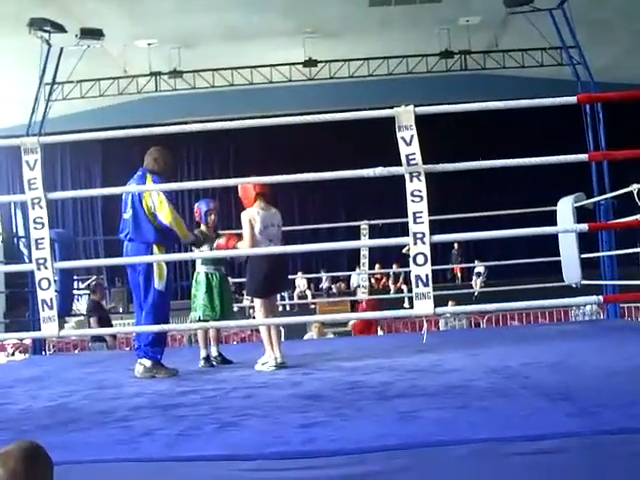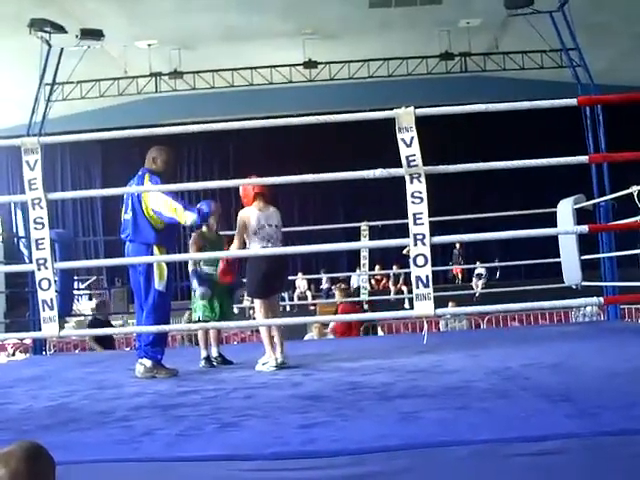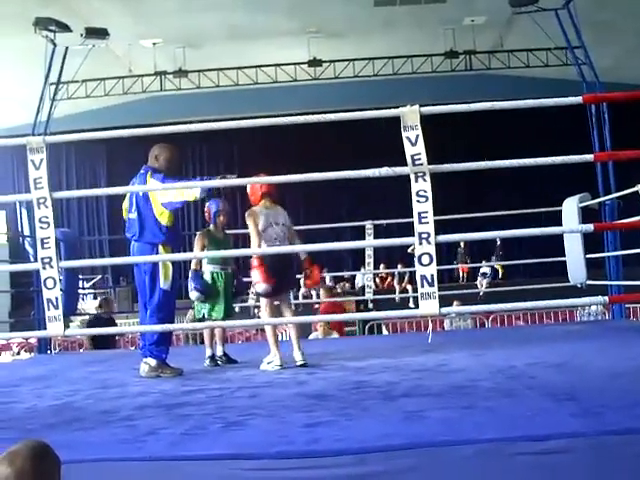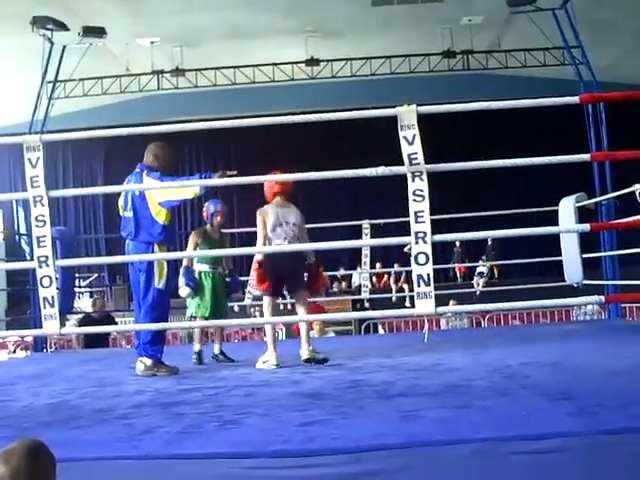
dt=0.3s
person 1, frame 1
left shoulder: (133, 183)
right shoulder: (152, 182)
right elbow: (166, 217)
right wrist: (191, 238)
left hip: (132, 248)
right hip: (149, 250)
left knee: (144, 307)
right knee: (155, 307)
left ankle: (143, 359)
right ankle: (149, 361)
person 1, frame 2
left shoulder: (136, 183)
right shoulder: (151, 183)
right elbow: (170, 207)
right wrist: (200, 214)
left hip: (135, 248)
right hip: (150, 250)
left knee: (145, 307)
right knee: (156, 308)
left ankle: (143, 358)
right ankle: (149, 361)
person 1, frame 3
left shoulder: (137, 181)
right shoulder: (155, 181)
left elbow: (126, 210)
right elbow: (182, 189)
left hip: (140, 248)
right hip: (155, 250)
left knee: (149, 306)
right knee: (160, 307)
left ankle: (149, 358)
right ankle: (154, 360)
person 1, frame 4
left shoulder: (132, 179)
right shoulder: (151, 180)
left elbow: (122, 207)
right elbow: (180, 185)
right wrist: (210, 178)
left hip: (134, 246)
right hip: (150, 248)
left knee: (144, 305)
right knee: (154, 305)
left ankle: (144, 357)
right ankle: (150, 360)
person 2, frame 1
left shoulder: (248, 214)
right shoulder: (275, 212)
left elbow: (249, 245)
right elbow: (276, 239)
left hip: (260, 262)
right hip: (277, 260)
left knee: (261, 310)
right knee: (272, 308)
left ankle: (270, 356)
right ankle: (277, 354)
person 2, frame 2
left shoulder: (245, 214)
right shoulder: (275, 212)
left elbow: (238, 243)
right elbow: (278, 239)
left hip: (258, 262)
right hip: (277, 260)
left knee: (261, 311)
right knee: (274, 308)
left ankle: (271, 357)
right ankle: (279, 354)
person 2, frame 3
left shoulder: (252, 213)
right shoulder: (282, 212)
left elbow: (255, 239)
right elbow: (295, 239)
left wrist: (256, 263)
right wrist: (307, 262)
left hip: (267, 260)
right hip: (285, 259)
left knee: (266, 310)
right knee: (286, 307)
left ankle: (275, 356)
right ankle: (298, 353)
person 2, frame 4
left shoulder: (264, 212)
right shoulder: (296, 211)
left elbow: (262, 239)
right elbow: (305, 241)
left wrist: (258, 264)
right wrist: (313, 264)
left hip: (273, 259)
right hip: (294, 259)
left knee: (269, 308)
right knee: (301, 304)
left ankle: (271, 355)
right ankle: (306, 348)
person 3, frame 1
left shoulder: (219, 236)
right shoulder: (197, 235)
right elbow: (198, 251)
left wrist: (231, 246)
right wrist: (213, 246)
left hip: (220, 278)
right hip: (204, 278)
left knee: (217, 317)
right knee: (204, 318)
left ankle: (215, 353)
right ankle: (204, 356)
person 3, frame 2
left shoulder: (220, 238)
right shoulder: (197, 237)
right elbow: (193, 263)
left wrist: (230, 278)
right wrist: (196, 280)
left hip: (220, 280)
right hip: (205, 280)
left knee: (217, 317)
right knee: (204, 319)
left ankle: (216, 353)
right ankle: (204, 356)
person 3, frame 3
left shoulder: (227, 237)
right shoulder: (203, 236)
right elbow: (196, 260)
left wrist: (235, 279)
right wrist: (194, 280)
left hip: (225, 279)
right hip: (209, 278)
left knee: (222, 317)
right knee: (210, 318)
left ankle: (220, 353)
right ankle: (209, 355)
person 3, frame 4
left shoulder: (224, 237)
right shoulder: (198, 234)
left elbow: (227, 259)
right elbow: (187, 257)
right wrist: (185, 277)
left hip: (217, 278)
right hip: (201, 277)
left knee: (220, 315)
right knee: (201, 315)
left ankle: (218, 351)
right ankle: (197, 350)
